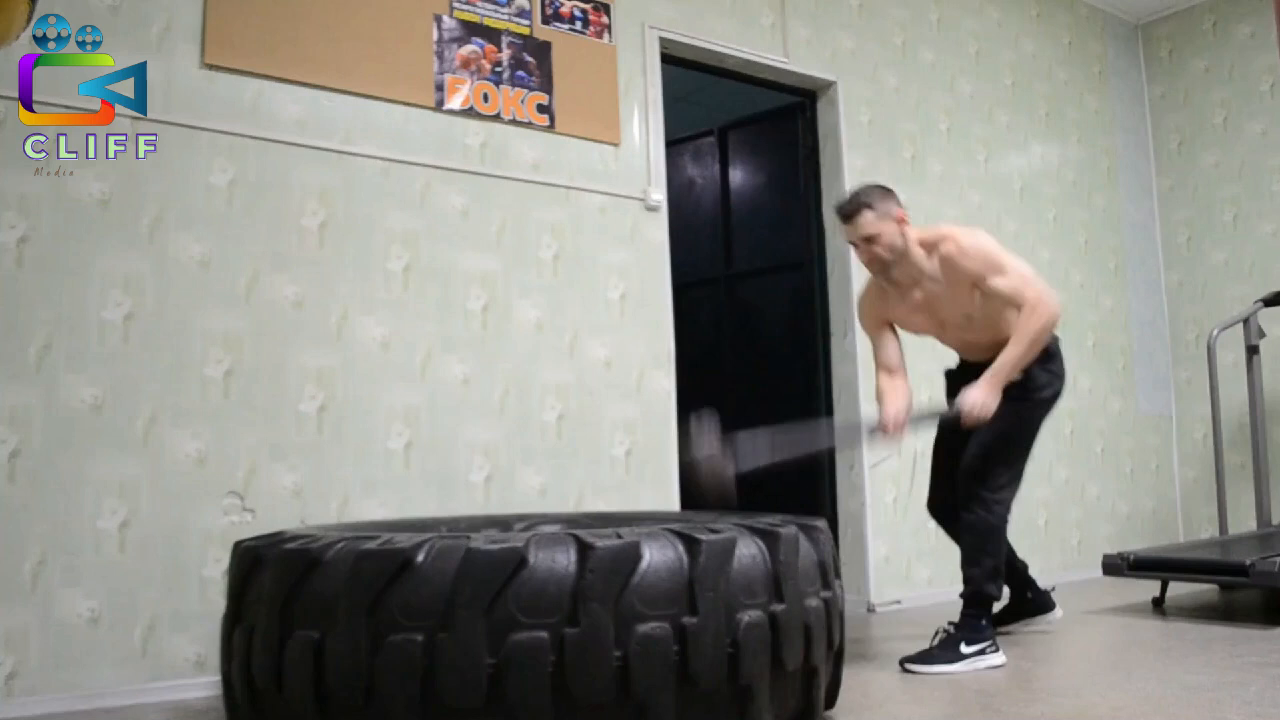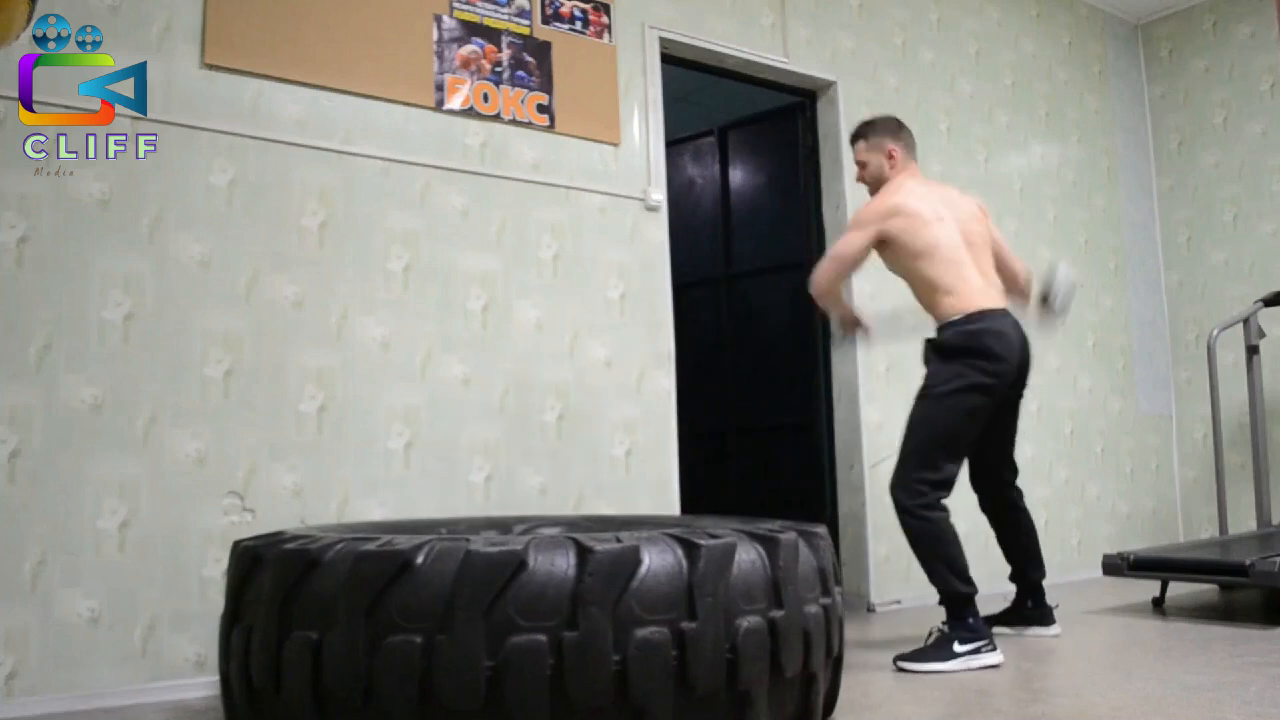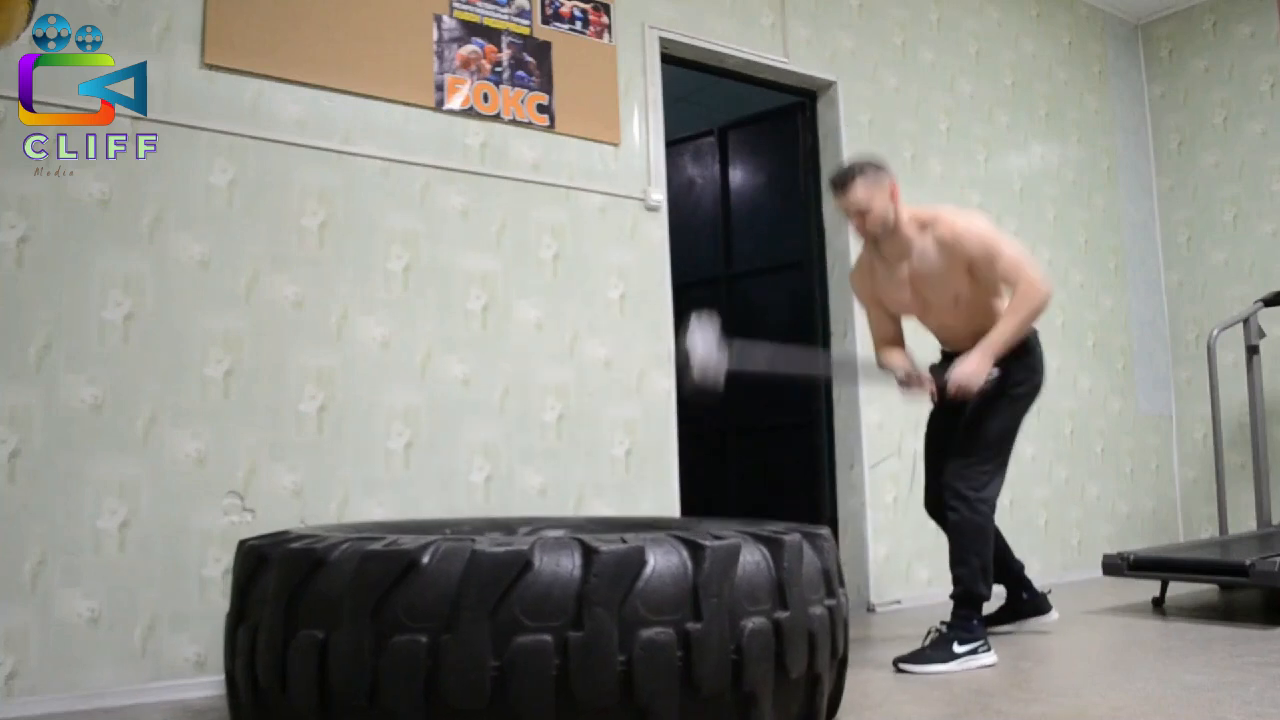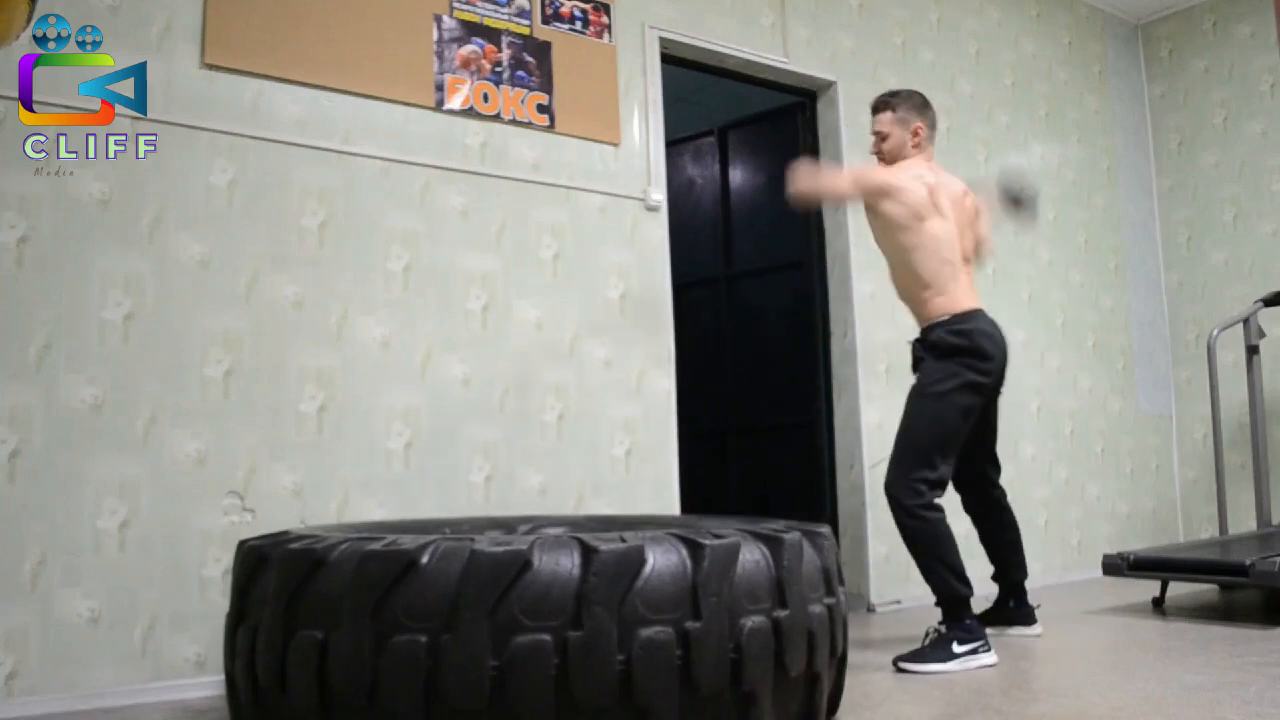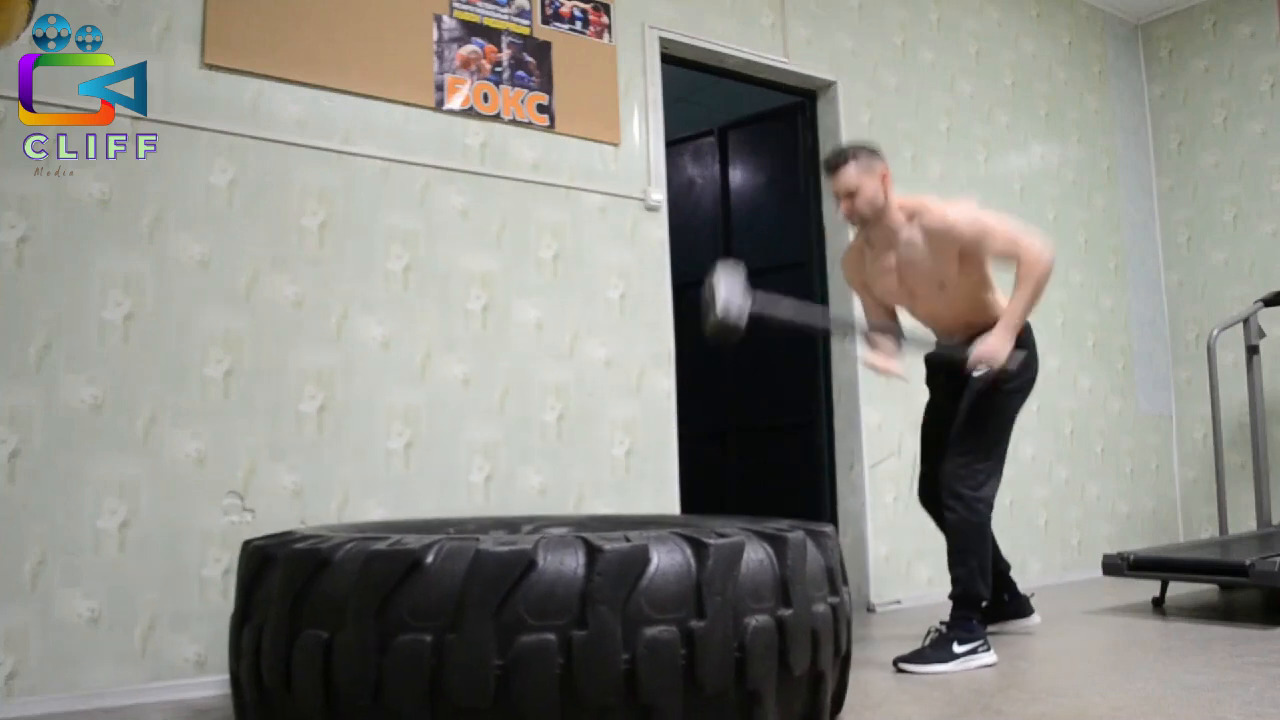
dt=1s
person 1, frame 1
left shoulder: (961, 250)
right shoulder: (875, 303)
left elbow: (1044, 306)
right elbow: (891, 373)
left wrist: (993, 383)
right wrist: (892, 410)
left hip: (1029, 368)
right hip: (974, 375)
left knee: (982, 489)
right knee: (946, 502)
left ankle: (975, 634)
right ankle: (1028, 596)
person 1, frame 2
left shoulder: (886, 206)
right shoulder: (963, 203)
left elbow: (824, 281)
right elbow: (1018, 280)
left wrist: (847, 317)
right wrist: (1032, 301)
left hip: (969, 346)
right hip: (1007, 338)
left knee: (914, 490)
right knee: (996, 481)
left ankle: (968, 633)
right ankle: (1033, 604)
person 1, frame 3
left shoulder: (954, 231)
right shoulder: (865, 275)
left elbow: (1032, 288)
right elbow: (888, 344)
left wrist: (984, 356)
right wrist: (903, 369)
left hip: (1008, 362)
right hip: (955, 368)
left knee: (965, 485)
right knee: (942, 496)
left ankle: (967, 633)
right ankle: (1024, 596)
person 1, frame 4
left shoulder: (893, 182)
right shoulder: (955, 189)
left elbow: (801, 186)
left wrist: (814, 171)
left hip: (953, 347)
right hip: (977, 340)
left knee: (909, 487)
right knee: (978, 480)
left ankle: (964, 633)
right ankle: (1014, 604)
person 1, frame 5
left shoulder: (944, 221)
right shoulder: (857, 262)
left elbow: (1036, 256)
right elbow: (883, 330)
left wrist: (1005, 333)
right wrist: (882, 354)
left hip: (1000, 353)
right hip: (951, 357)
left knee: (962, 482)
right knee: (936, 490)
left ankle: (968, 633)
right ankle: (1006, 599)
